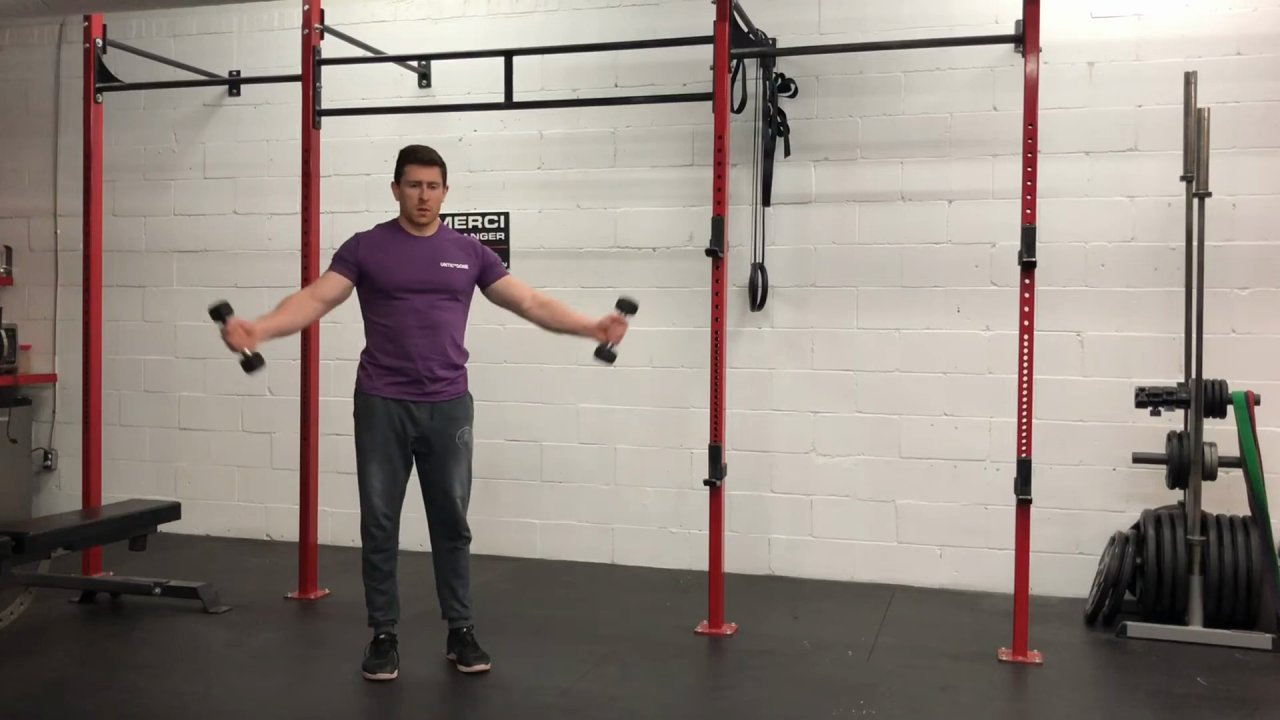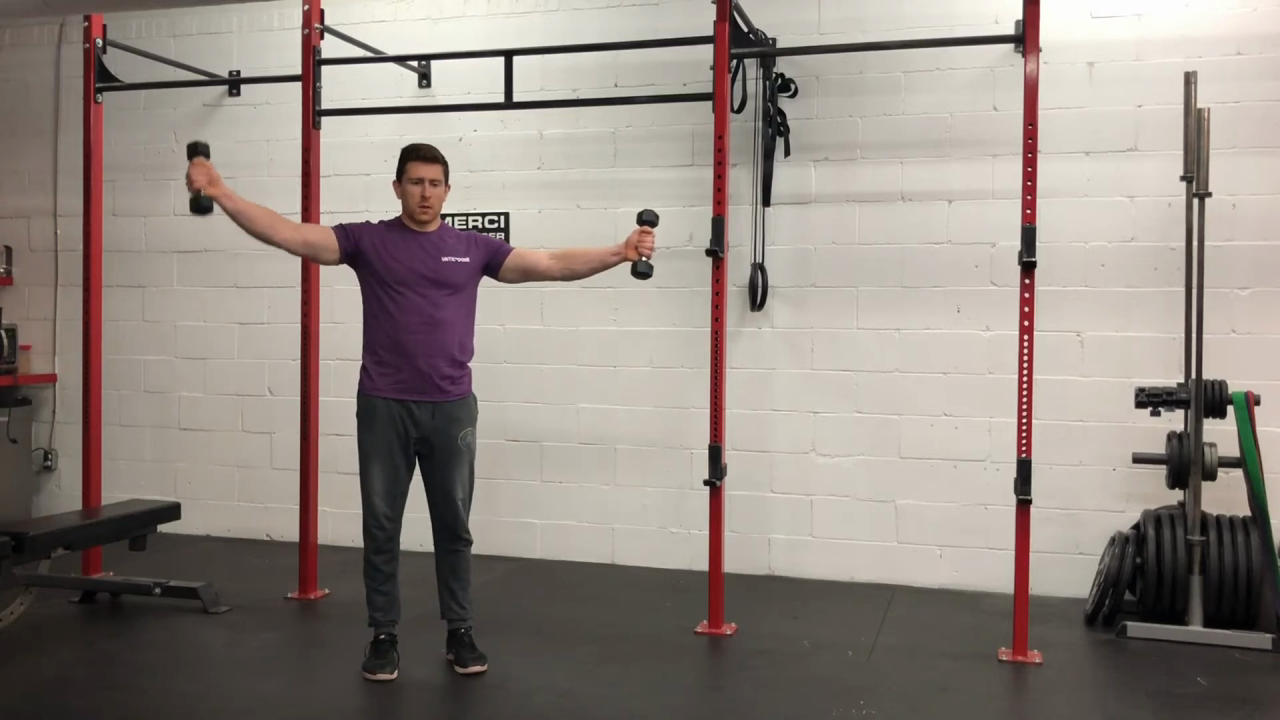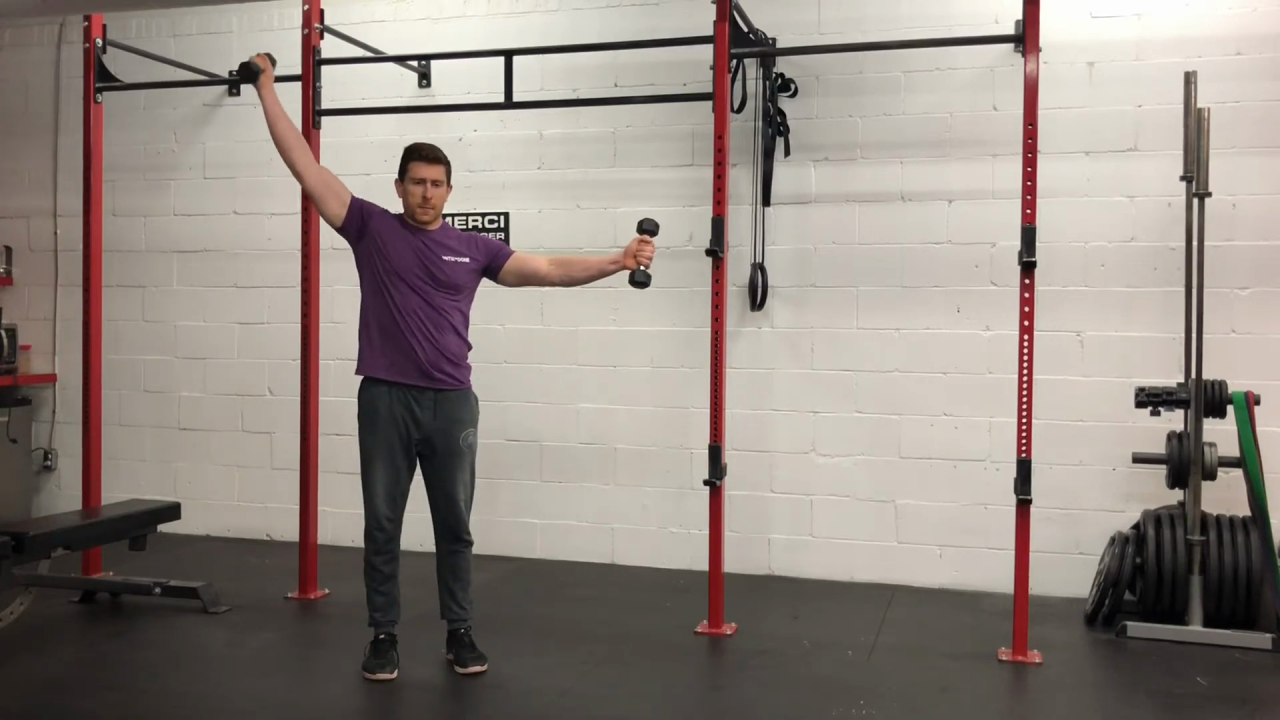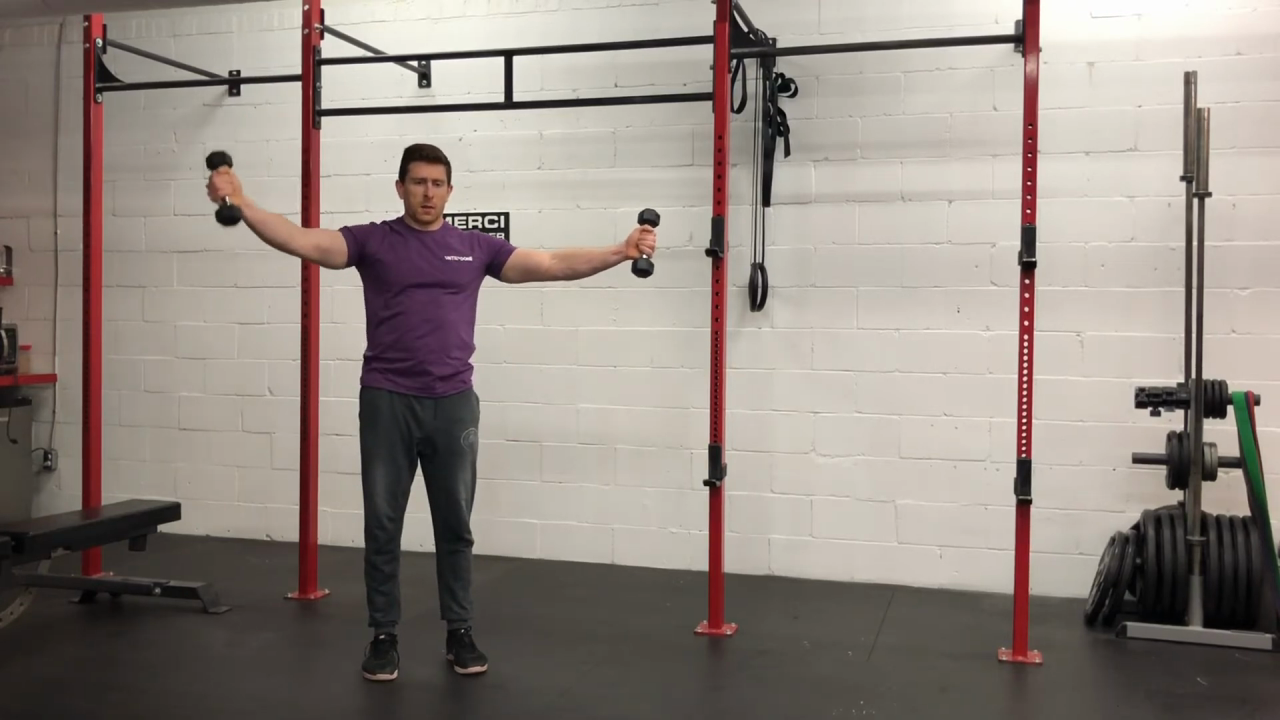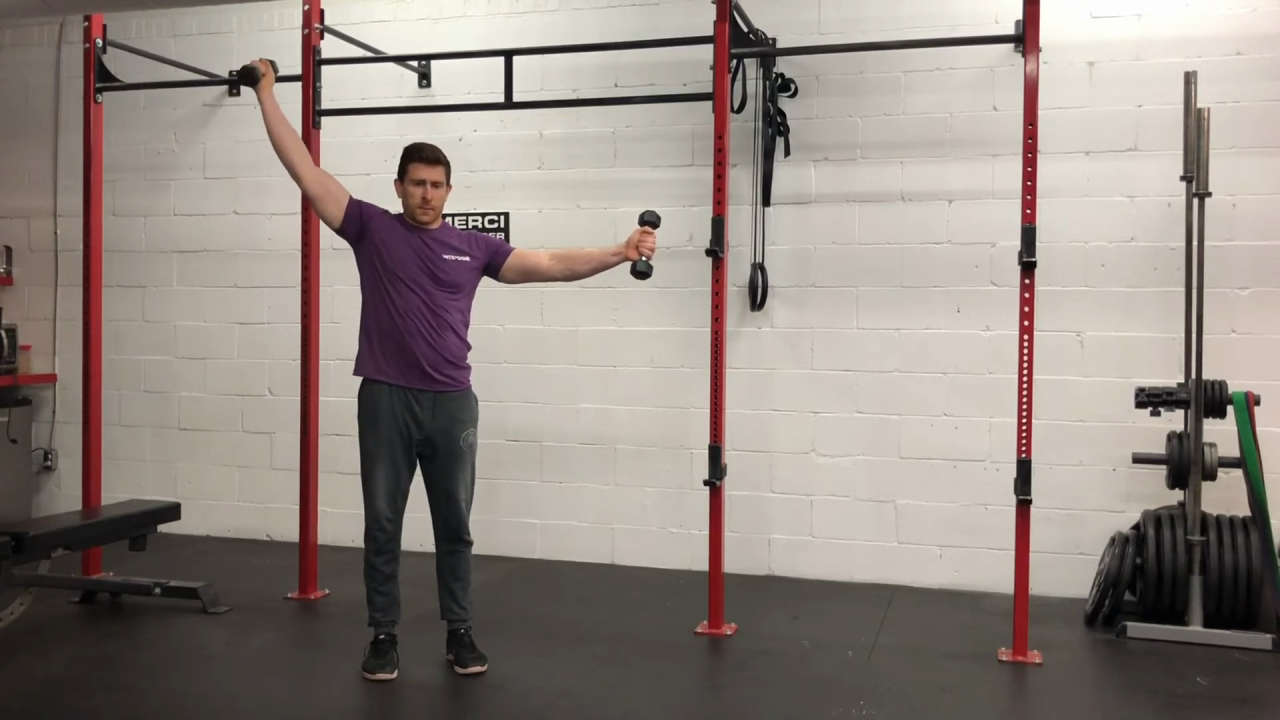
dt=1s
person 1, frame 1
left shoulder: (468, 251)
right shoulder: (365, 248)
left elbow: (528, 301)
right elbow: (315, 298)
left wrist: (590, 327)
right wrist: (258, 329)
left hip: (448, 405)
right hip: (381, 404)
left knee: (452, 524)
right knee: (379, 525)
left ankle: (460, 631)
right ankle: (383, 635)
person 1, frame 2
left shoulder: (473, 247)
right shoulder: (368, 241)
left elbow: (550, 265)
right elbow: (291, 235)
left wrist: (618, 253)
right wrist: (221, 194)
left hip: (451, 408)
right hip: (384, 406)
left knee: (453, 526)
right knee: (381, 527)
left ankle: (459, 632)
right ankle: (383, 635)
person 1, frame 3
left shoulder: (473, 249)
right shoulder: (372, 229)
left elbow: (548, 270)
right elbow: (306, 169)
left wrist: (616, 261)
right wrist: (267, 90)
left hip: (452, 404)
right hip: (385, 400)
left knee: (455, 527)
right knee: (382, 527)
left ankle: (459, 633)
right ankle: (383, 636)
person 1, frame 4
left shoulder: (475, 247)
right shoulder: (373, 240)
left elbow: (551, 264)
right elbow: (303, 242)
left wrist: (620, 251)
right wrist: (240, 203)
left hip: (453, 404)
right hip: (386, 401)
left knee: (455, 526)
right knee: (382, 526)
left ankle: (459, 632)
right ankle: (383, 635)
person 1, frame 5
left shoulder: (474, 248)
right shoulder: (372, 229)
left elbow: (551, 265)
right elbow: (306, 172)
left wrist: (619, 252)
right wrist: (266, 93)
left hip: (452, 403)
right hip: (385, 399)
left knee: (455, 526)
right knee: (382, 526)
left ankle: (459, 632)
right ankle: (383, 634)
